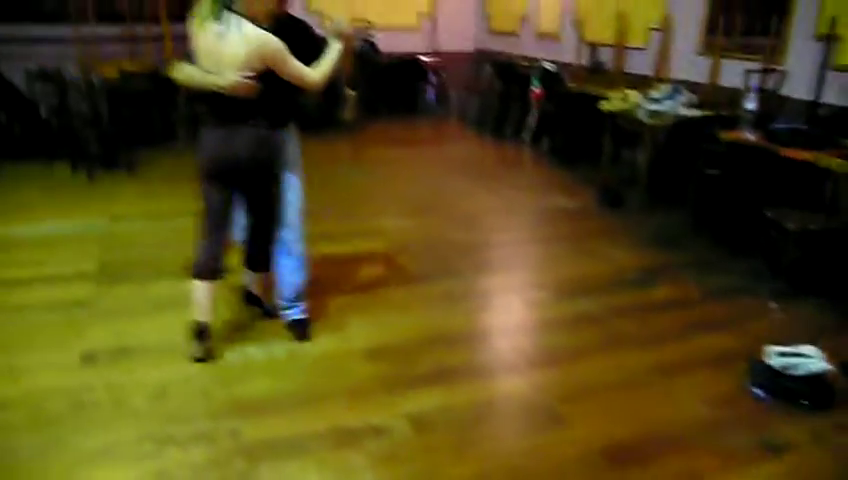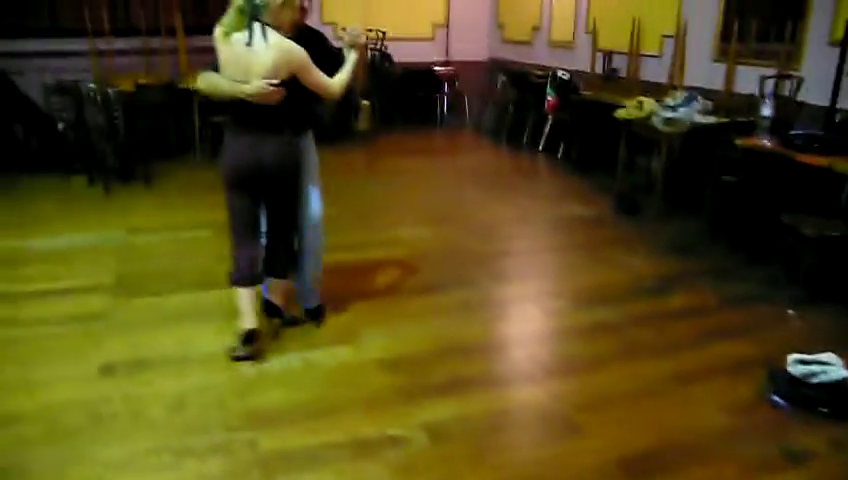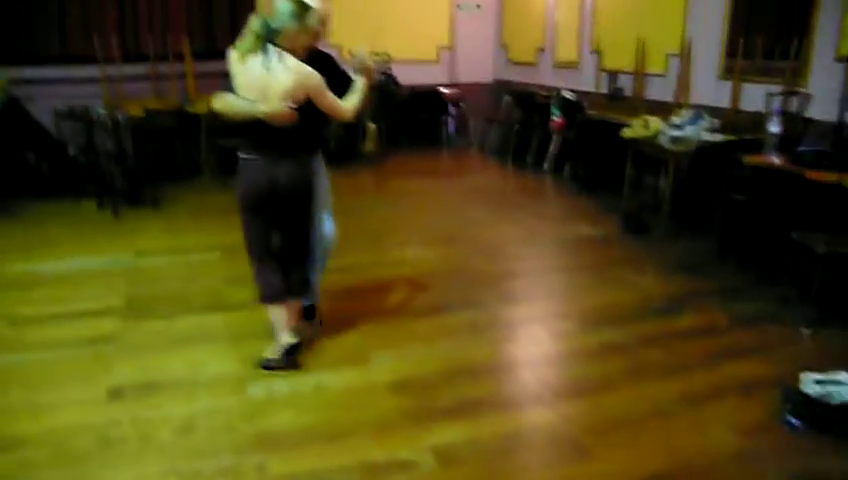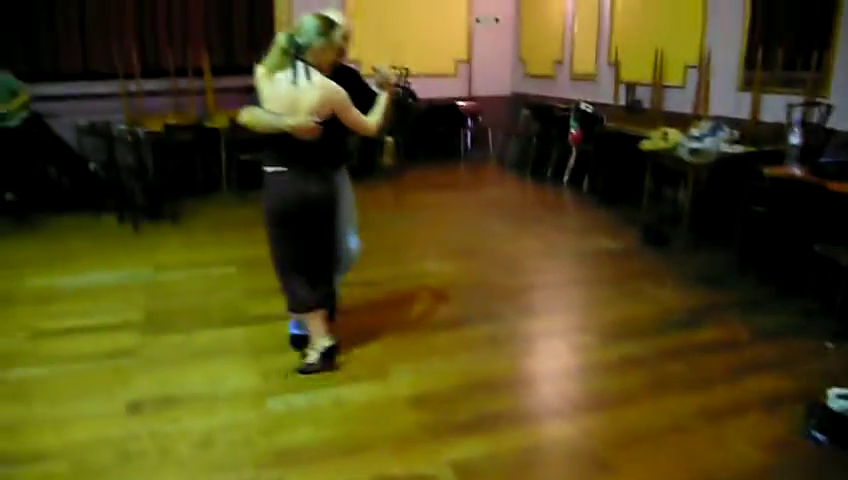
dt=0.1s
person 1, frame 1
right shoulder: (263, 41)
right elbow: (314, 81)
right wrist: (336, 45)
left hip: (213, 142)
right hip: (256, 143)
left knee: (213, 232)
right knee: (262, 224)
left ankle: (201, 322)
right ankle: (258, 296)
person 1, frame 2
left shoulder: (223, 38)
right shoulder: (288, 50)
right elbow: (333, 90)
right wrist: (352, 54)
left hip: (238, 149)
right hip: (280, 149)
left knee: (244, 239)
right knee: (281, 231)
left ankle: (249, 327)
right ankle: (278, 306)
person 1, frame 3
left shoulder: (237, 60)
right shoulder: (304, 75)
right elbow: (346, 113)
right wrist: (361, 79)
left hip: (254, 172)
right hip: (295, 172)
left knee: (263, 256)
right knee: (295, 252)
left ankle: (285, 339)
right ankle: (291, 330)
person 1, frame 4
left shoulder: (264, 75)
right shoulder: (329, 91)
right elbow: (369, 128)
right wrist: (384, 94)
left hip: (281, 186)
right hip: (319, 185)
left knee: (290, 267)
right knee: (319, 263)
left ankle: (321, 343)
right ankle: (320, 338)
person 2, frame 1
left shoulder: (296, 31)
right elbow: (183, 70)
left hip: (282, 134)
left knee: (290, 218)
right knee: (247, 221)
left ankle: (293, 305)
right ankle: (255, 287)
person 2, frame 2
left shoulder: (313, 42)
right elbow: (205, 80)
right wrist: (245, 91)
left hip: (299, 140)
left knee: (311, 218)
right knee: (267, 226)
left ankle: (307, 296)
right ankle: (272, 294)
person 2, frame 3
left shoulder: (325, 64)
left wrist: (365, 76)
right wrist: (262, 111)
left hip: (310, 160)
left knee: (324, 235)
left ankle: (307, 294)
person 2, frame 4
left shoulder: (349, 78)
left wrist: (386, 89)
right wrist: (287, 125)
left hip: (334, 173)
left knee: (348, 249)
right ankle: (300, 327)
